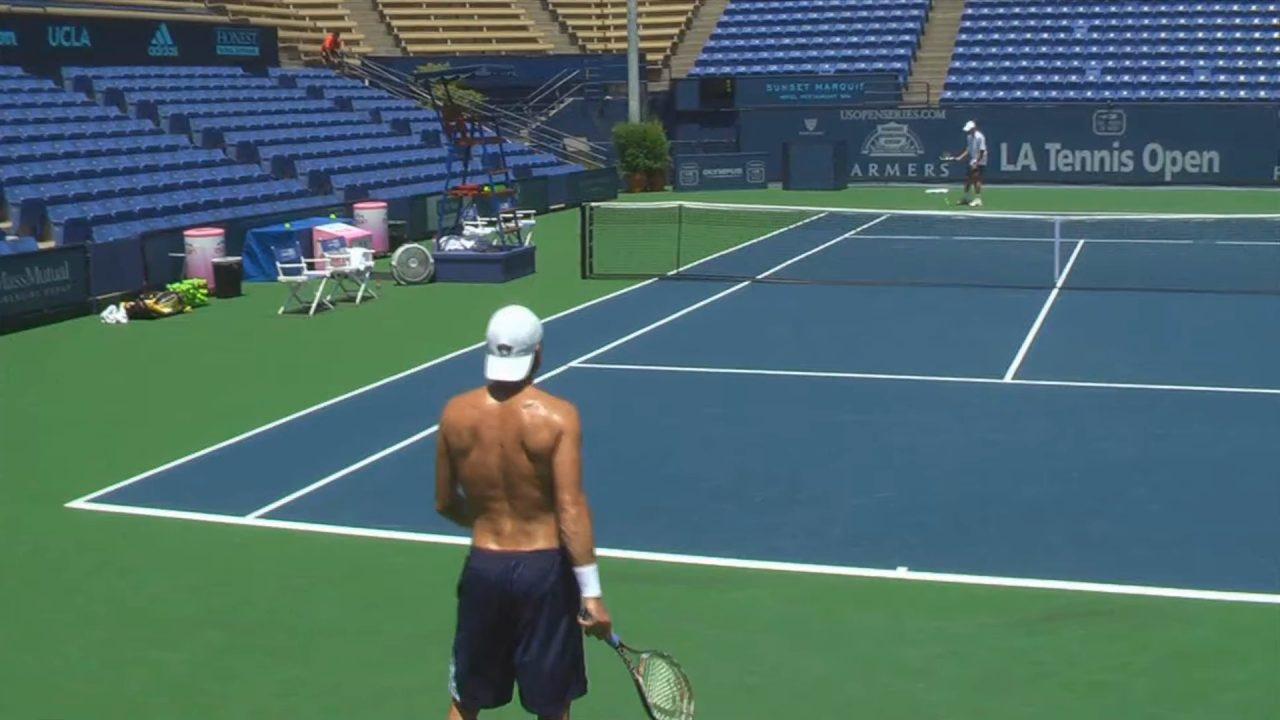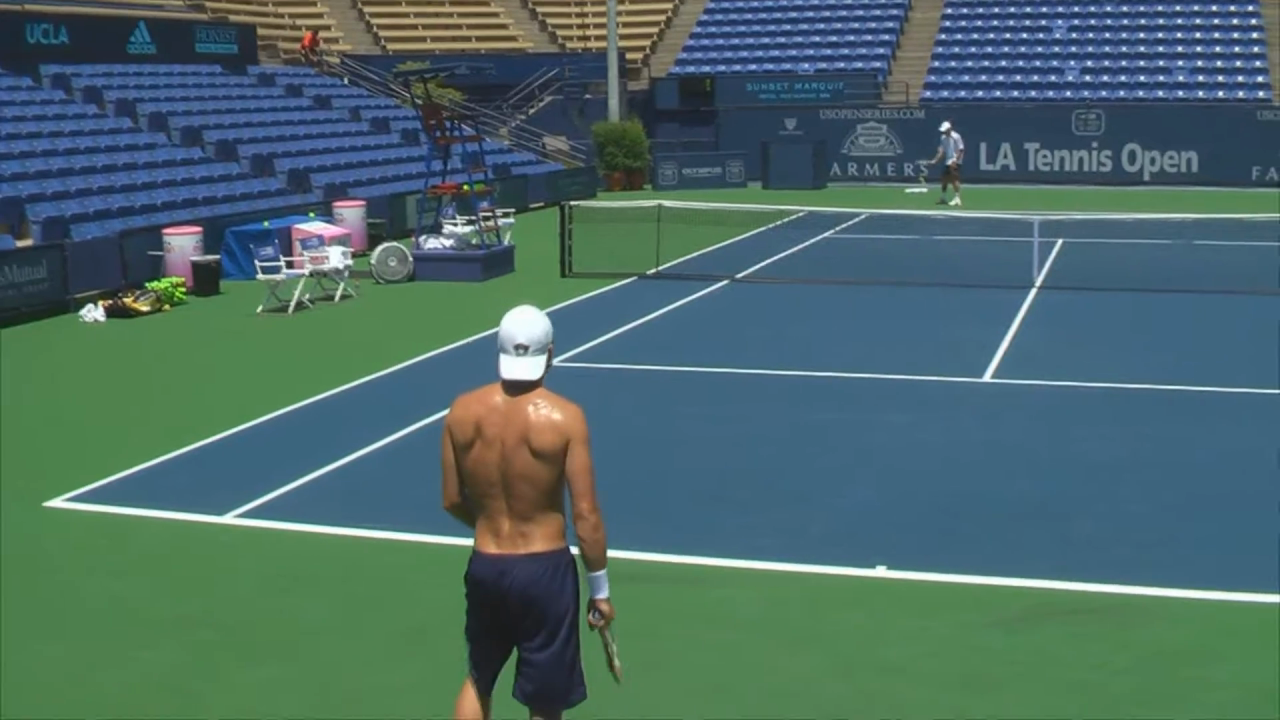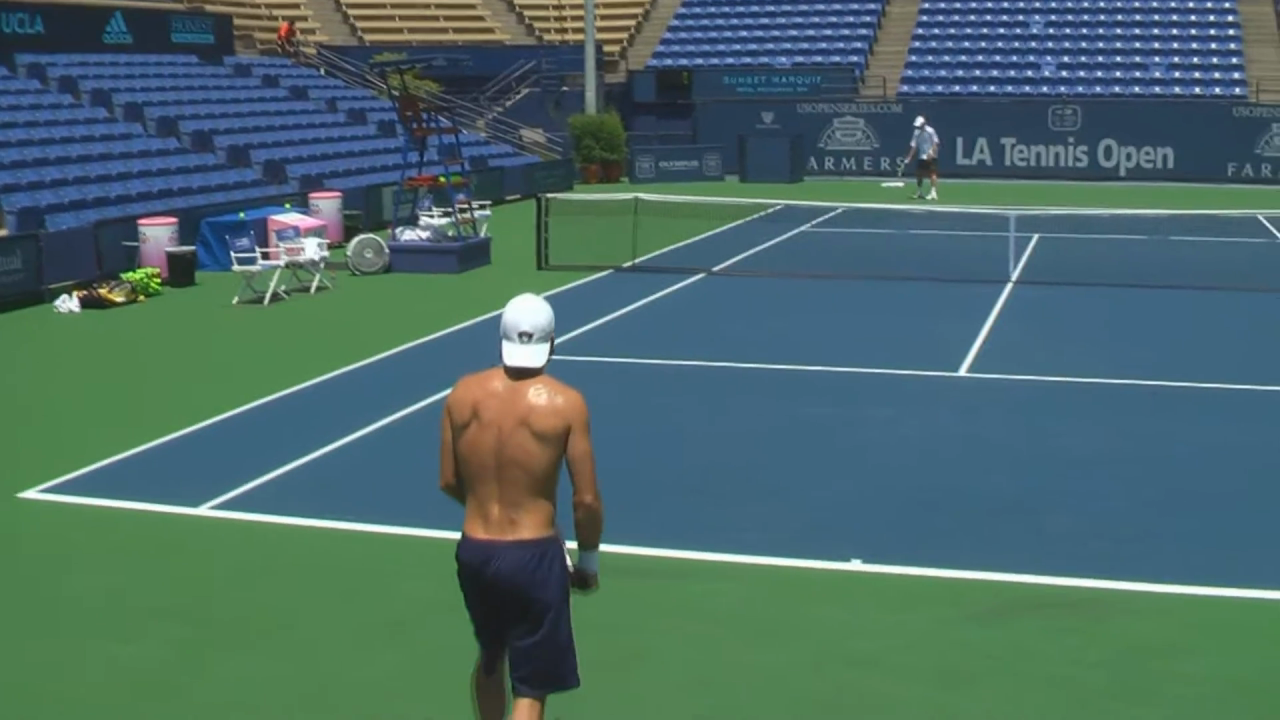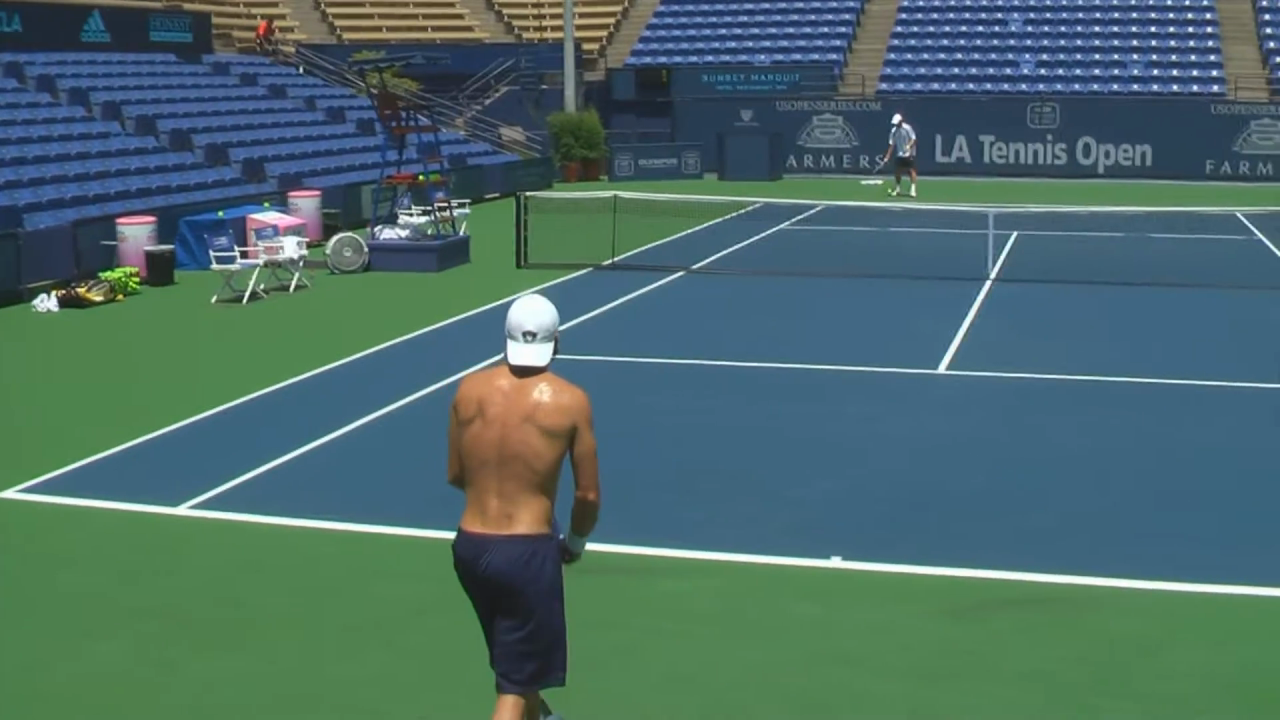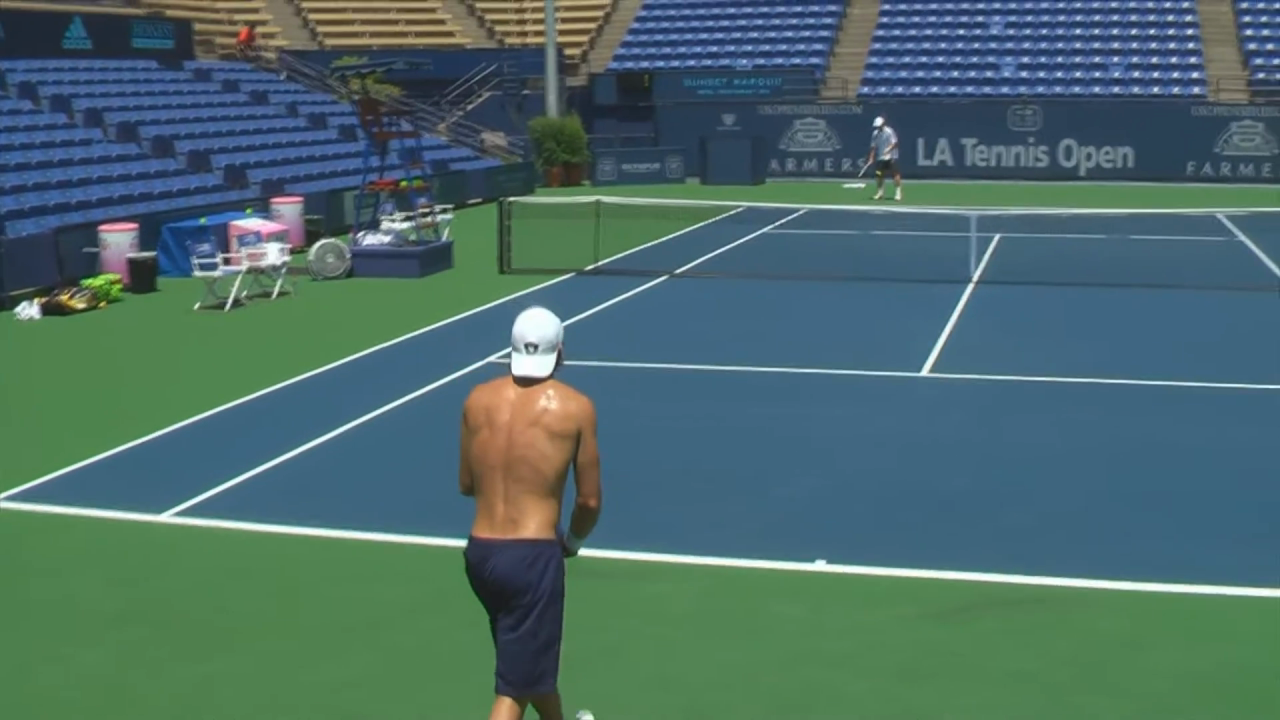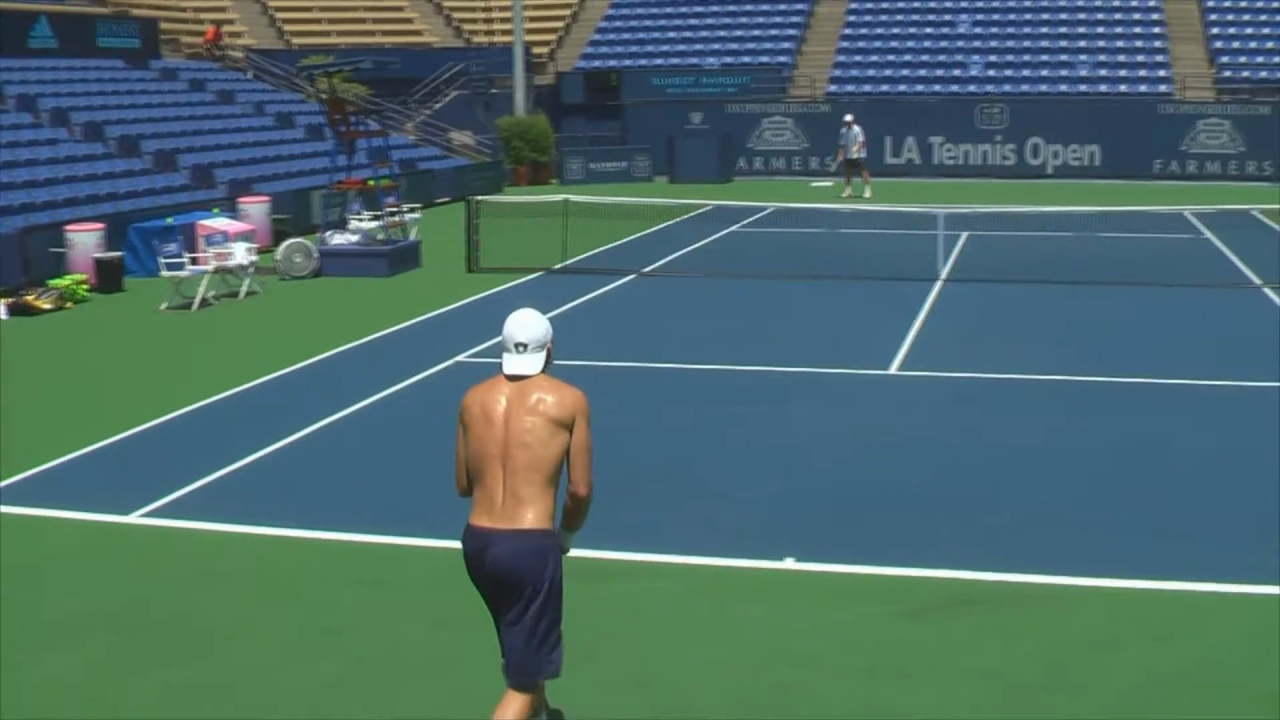
dt=0.5s
person 1, frame 1
left shoulder: (456, 413)
right shoulder: (557, 415)
left elbow: (445, 503)
right elbow: (570, 508)
right wrist: (590, 592)
left hip: (483, 567)
right hip: (544, 568)
person 1, frame 2
left shoulder: (462, 410)
right shoulder: (564, 417)
left elbow: (452, 501)
right elbow: (585, 513)
right wrist: (600, 591)
left hip: (485, 565)
right hip: (545, 569)
left knee: (478, 679)
person 1, frame 3
left shoulder: (463, 393)
right shoulder: (564, 403)
left elbow: (448, 482)
right elbow: (586, 500)
right wrist: (588, 561)
left hip: (473, 551)
right hip: (532, 556)
left knee: (490, 660)
person 1, frame 4
left shoulder: (469, 389)
right shoulder: (569, 400)
left elbow: (455, 475)
right elbow: (588, 494)
right wrist: (575, 541)
left hip: (470, 545)
right hip: (526, 551)
left knee: (511, 656)
right knee: (516, 683)
person 1, frame 5
left shoulder: (478, 399)
right shoulder: (574, 407)
left elbow: (466, 485)
right elbow: (590, 501)
right wrist: (573, 540)
left hip: (479, 552)
right hip: (531, 555)
left knee: (528, 656)
person 1, frame 6
left shoulder: (474, 399)
right shoulder: (568, 399)
left elbow: (464, 484)
right elbow: (580, 490)
right wrist: (565, 535)
left hip: (478, 542)
right hip: (530, 546)
left knee: (525, 651)
right knee: (523, 681)
